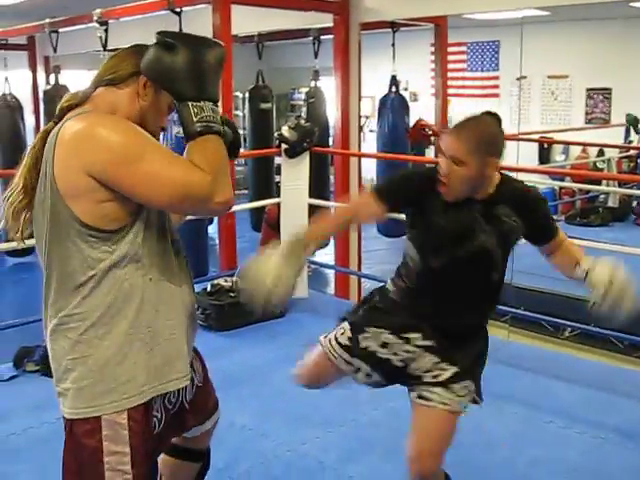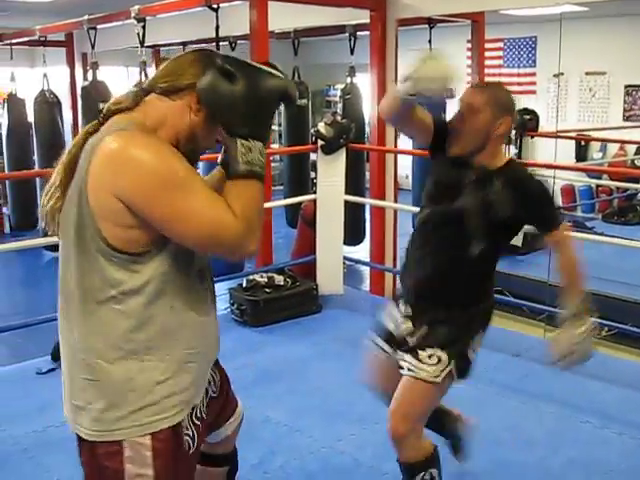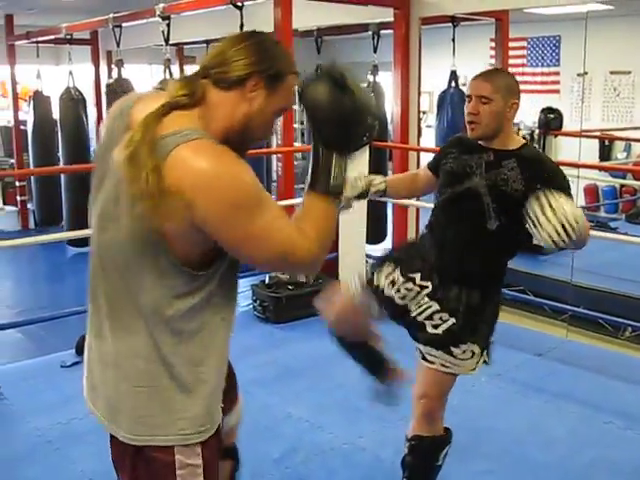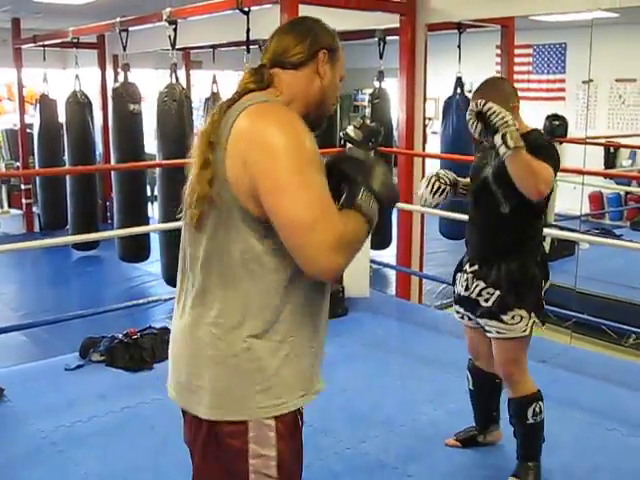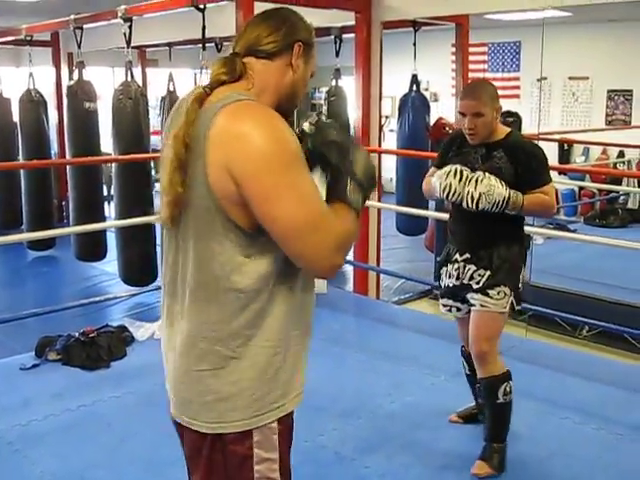
dt=0.7s
person 1, frame 1
left shoulder: (90, 136)
right shoulder: (96, 134)
left elbow: (169, 197)
right elbow: (211, 195)
left wrist: (207, 140)
right wrist: (198, 101)
right hip: (114, 371)
left knee: (198, 427)
person 1, frame 2
left shoulder: (135, 144)
right shoulder: (132, 154)
left elbow: (202, 206)
right elbow: (238, 239)
left wrist: (245, 142)
right wrist: (246, 137)
right hip: (134, 397)
left knee: (222, 431)
person 1, frame 3
left shoulder: (131, 110)
right shoulder: (207, 170)
right elbow: (302, 252)
right wrist: (334, 150)
left hip: (138, 359)
right hip: (161, 388)
left knee: (220, 434)
person 1, frame 4
left shoulder: (233, 117)
right shoulder: (275, 126)
right elbow: (326, 256)
left wrist: (324, 183)
right wrist: (368, 195)
left hip: (230, 358)
right hip: (243, 373)
person 1, frame 5
left shoulder: (191, 112)
right shoulder: (256, 127)
right elbow: (322, 254)
left wrist: (295, 157)
right wrist: (352, 181)
left hip: (199, 355)
right hip: (237, 373)
person 2, frame 1
left shoulder: (521, 203)
right shoulder: (419, 183)
left elbow: (560, 250)
right elbow: (350, 210)
left wrist: (594, 271)
right wrist: (292, 250)
left hip: (456, 342)
right hip: (398, 312)
right knee: (309, 377)
person 2, frame 2
left shoulder: (523, 189)
right shoulder: (449, 144)
left elbow: (562, 247)
right elbow: (391, 113)
left wrist: (578, 315)
right wrist: (410, 87)
left hip: (452, 318)
right hip: (409, 301)
left knee: (401, 428)
right knee: (383, 385)
right ankle: (449, 423)
person 2, frame 3
left shoulder: (536, 169)
right shoulder: (457, 147)
left elbow: (567, 226)
right elbow: (420, 183)
left wrist: (571, 226)
right wrist: (371, 187)
left hip: (467, 296)
right hip: (418, 267)
left knee: (427, 404)
right knee: (336, 312)
right ankle: (380, 369)
person 2, frame 4
left shoulder: (537, 145)
right shoulder: (487, 141)
left elbow: (537, 190)
left wrist: (506, 138)
right wrist: (451, 183)
left hip: (516, 271)
right hip: (477, 265)
left knee: (511, 369)
right knee: (479, 354)
right ankle: (486, 427)
person 2, frame 5
left shoulder: (523, 151)
right shoulder: (455, 142)
left elbow: (549, 204)
right elbow: (427, 185)
left wrist: (505, 198)
right wrist: (441, 183)
left hip: (499, 258)
right hip: (458, 254)
left knee: (484, 348)
right knee: (468, 341)
left ankle: (496, 443)
right ankle: (484, 405)
